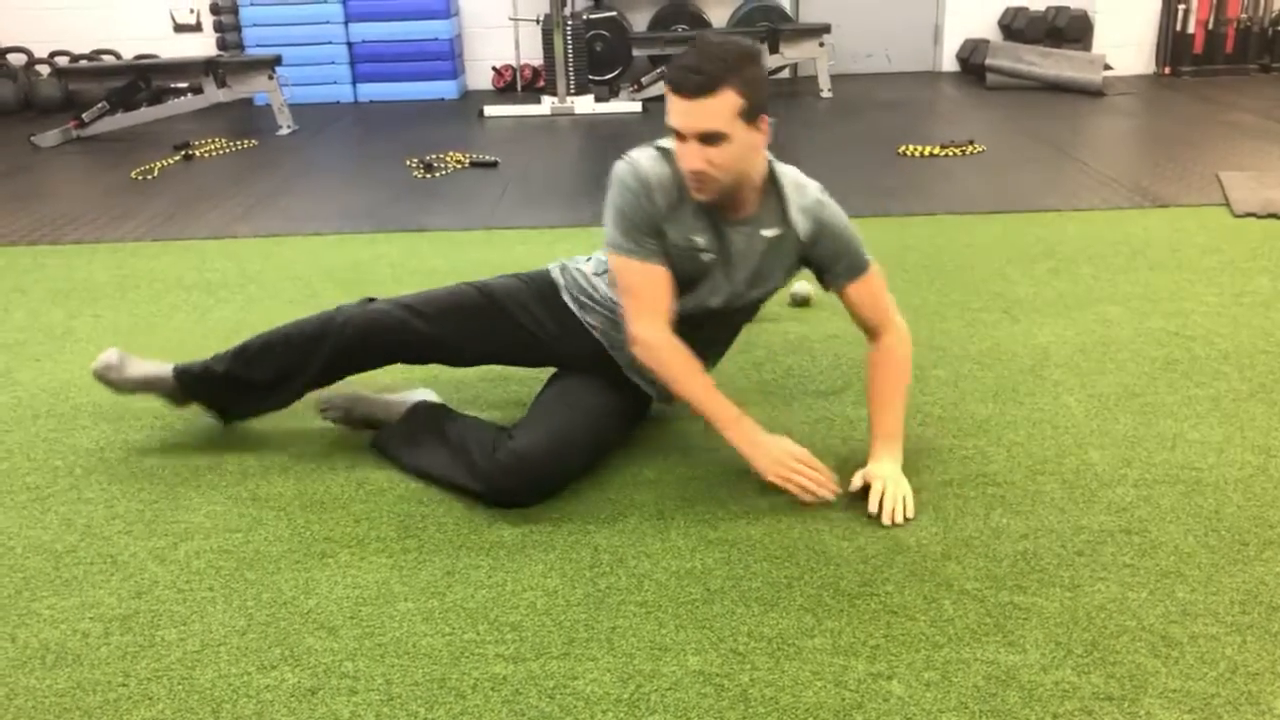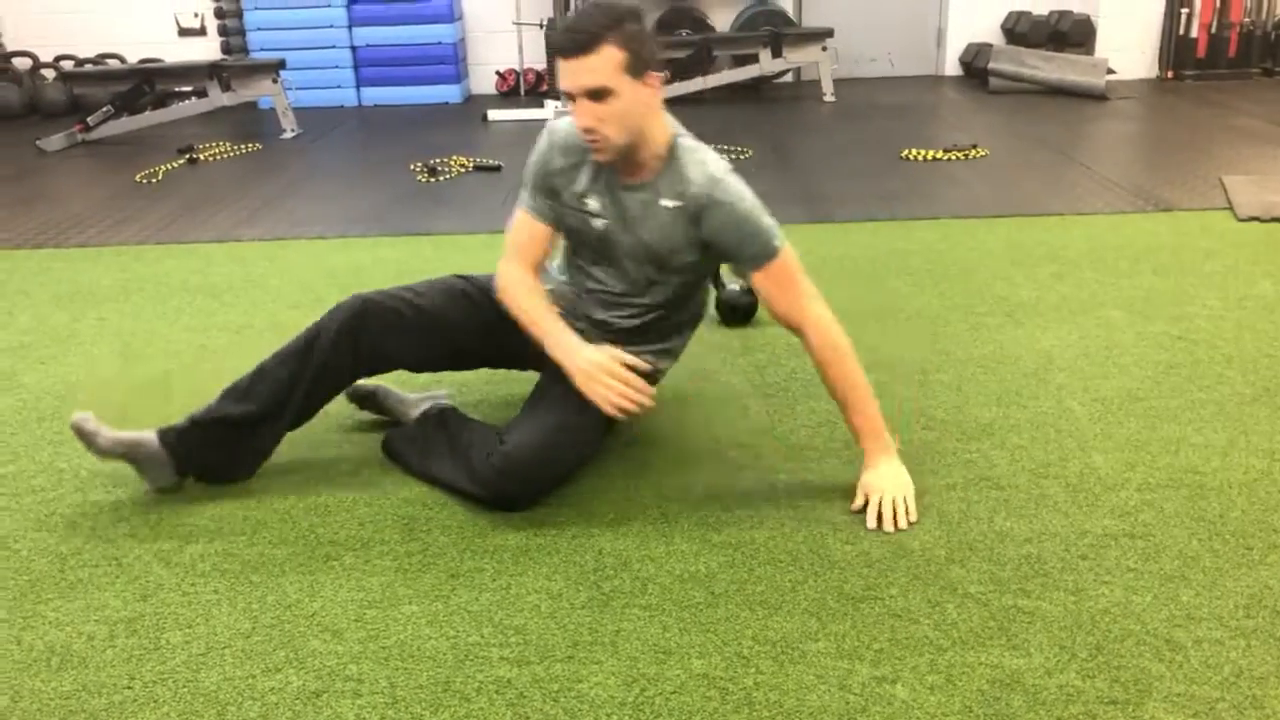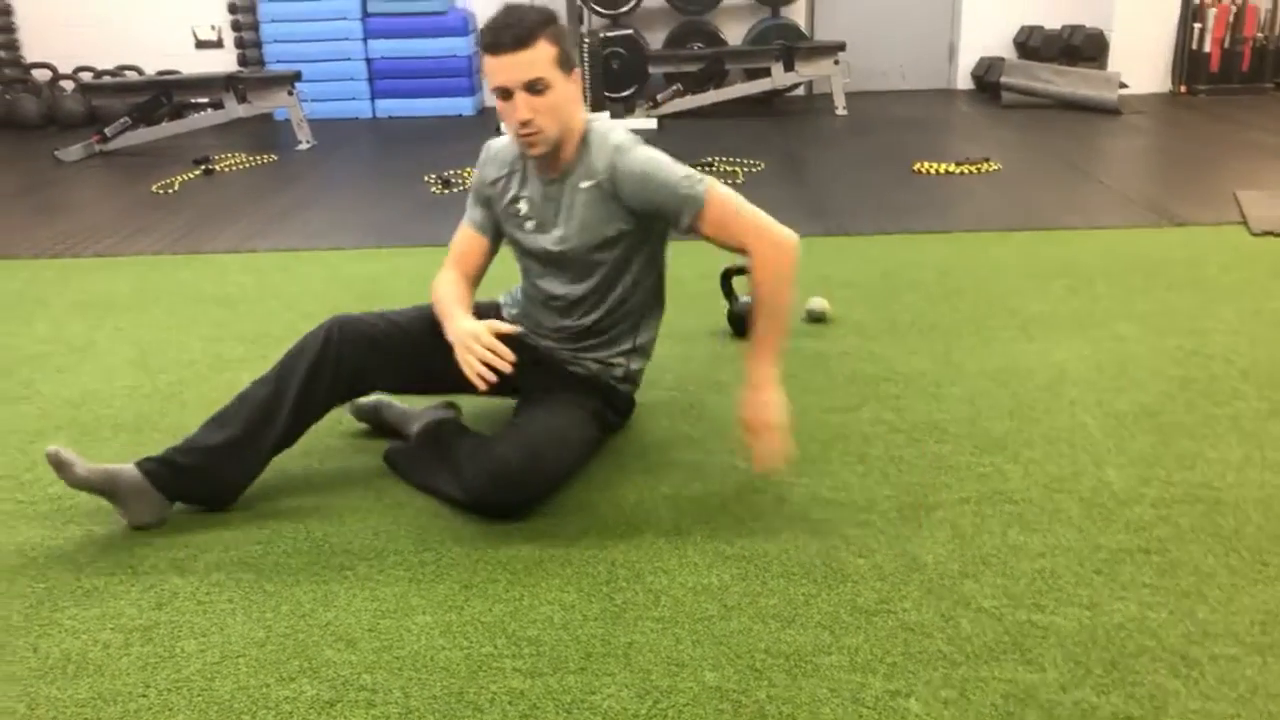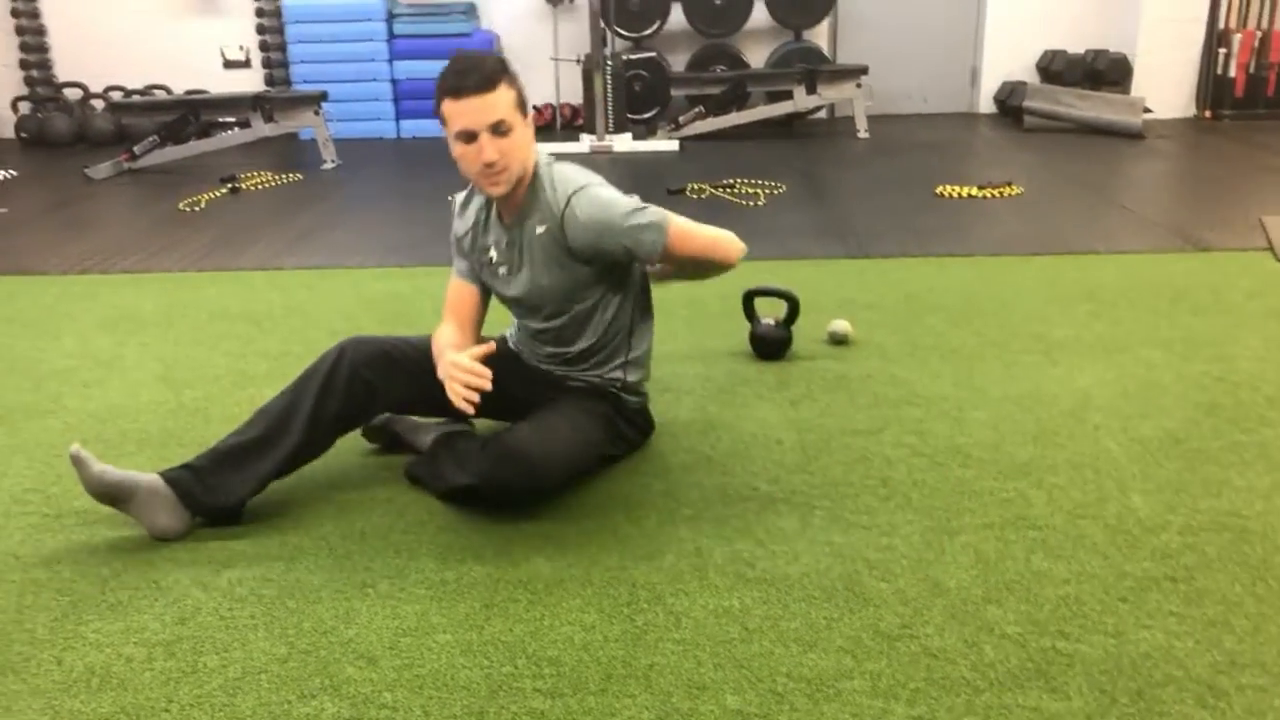
dt=0.2s
person 1, frame 1
left shoulder: (805, 213)
right shoulder: (643, 176)
left elbow: (888, 325)
right elbow: (649, 334)
left wrist: (886, 455)
right wrist: (752, 440)
left hip: (630, 373)
right hip: (568, 302)
left knee: (523, 470)
right knee: (372, 325)
left ankle: (409, 417)
right ankle: (189, 380)
person 1, frame 2
left shoulder: (709, 191)
right shoulder: (559, 146)
left elbow: (811, 320)
right elbow: (515, 267)
left wrist: (878, 456)
right wrist: (565, 353)
left hip: (618, 355)
right hip: (549, 309)
left knee: (517, 475)
right knee: (364, 319)
left ankle: (425, 420)
right ankle: (186, 450)
person 1, frame 3
left shoulder: (626, 168)
right shoulder: (498, 161)
left elbow: (777, 243)
right elbow: (453, 276)
left wrist: (763, 380)
right wrist: (458, 325)
left hip: (591, 378)
right hip: (519, 333)
left knee: (508, 483)
right knee: (344, 340)
left ankle: (425, 430)
right ankle: (166, 480)
person 1, frame 4
left shoulder: (580, 208)
right shoulder: (469, 209)
left elbow: (725, 250)
right elbow: (456, 325)
left wrist: (646, 270)
right wrist: (452, 364)
left hip: (602, 401)
right hip: (525, 367)
left knee: (506, 470)
right knee: (360, 361)
left ankle: (439, 445)
right ankle: (187, 495)
